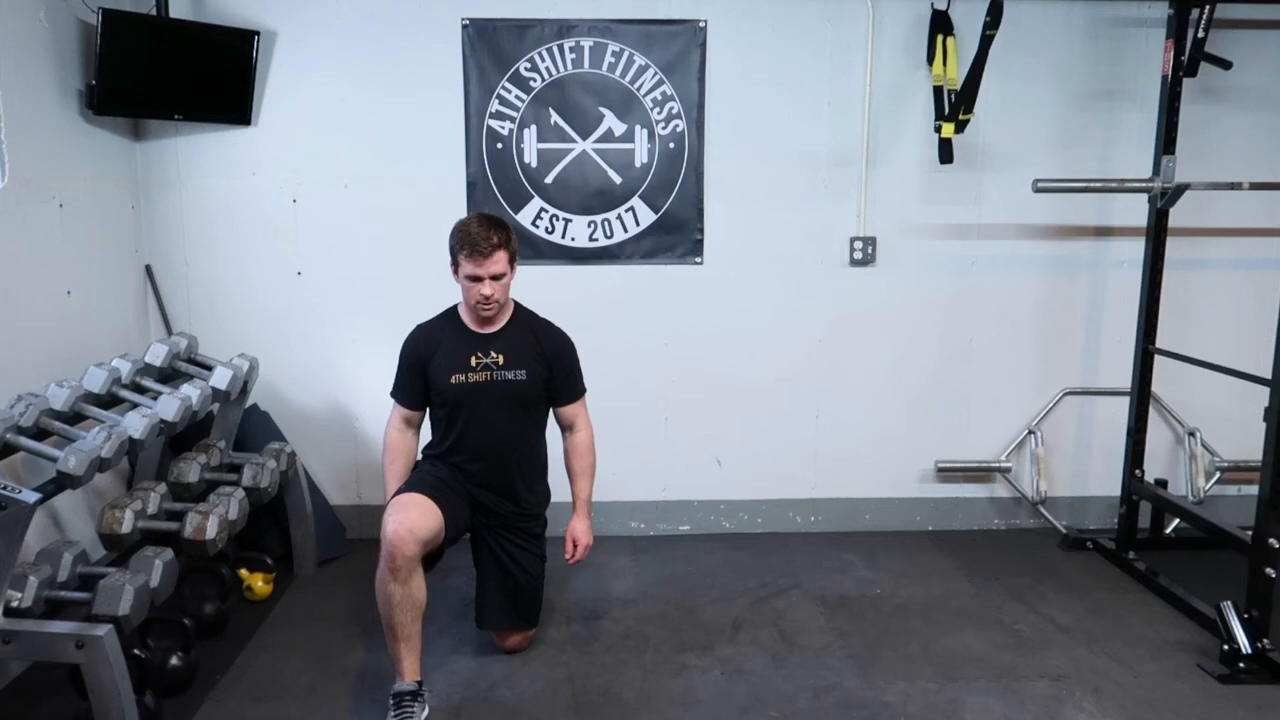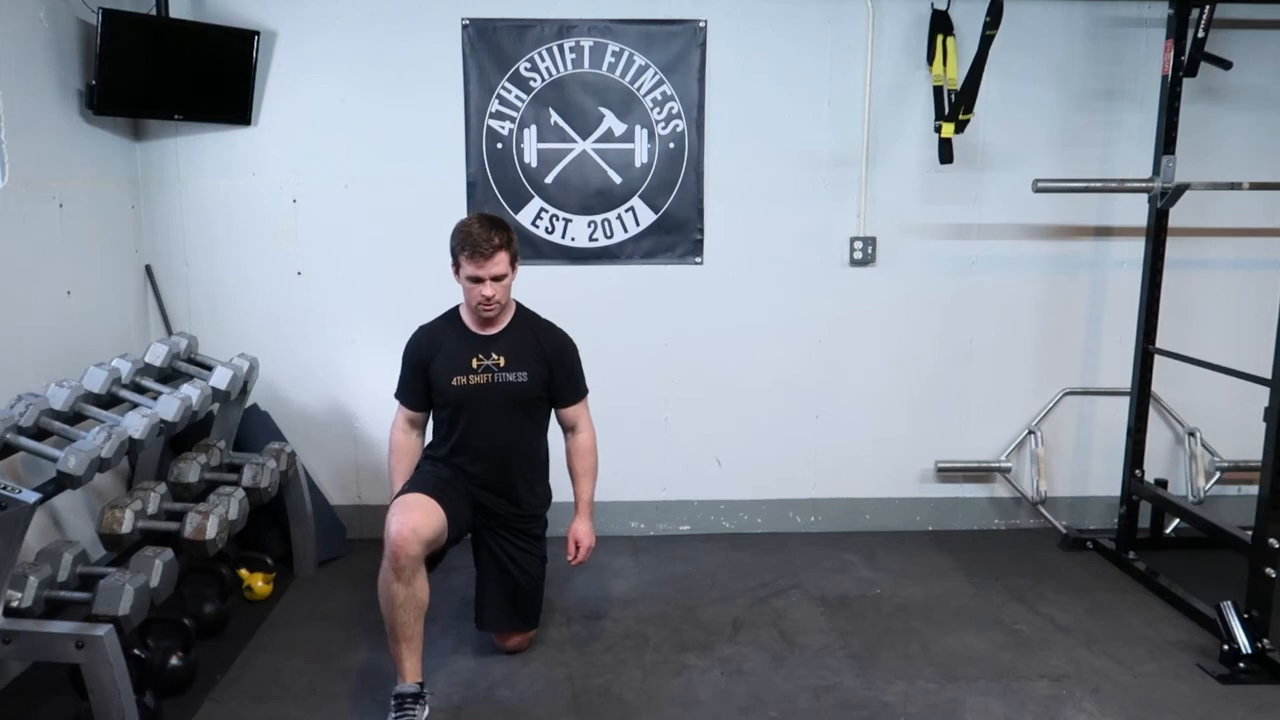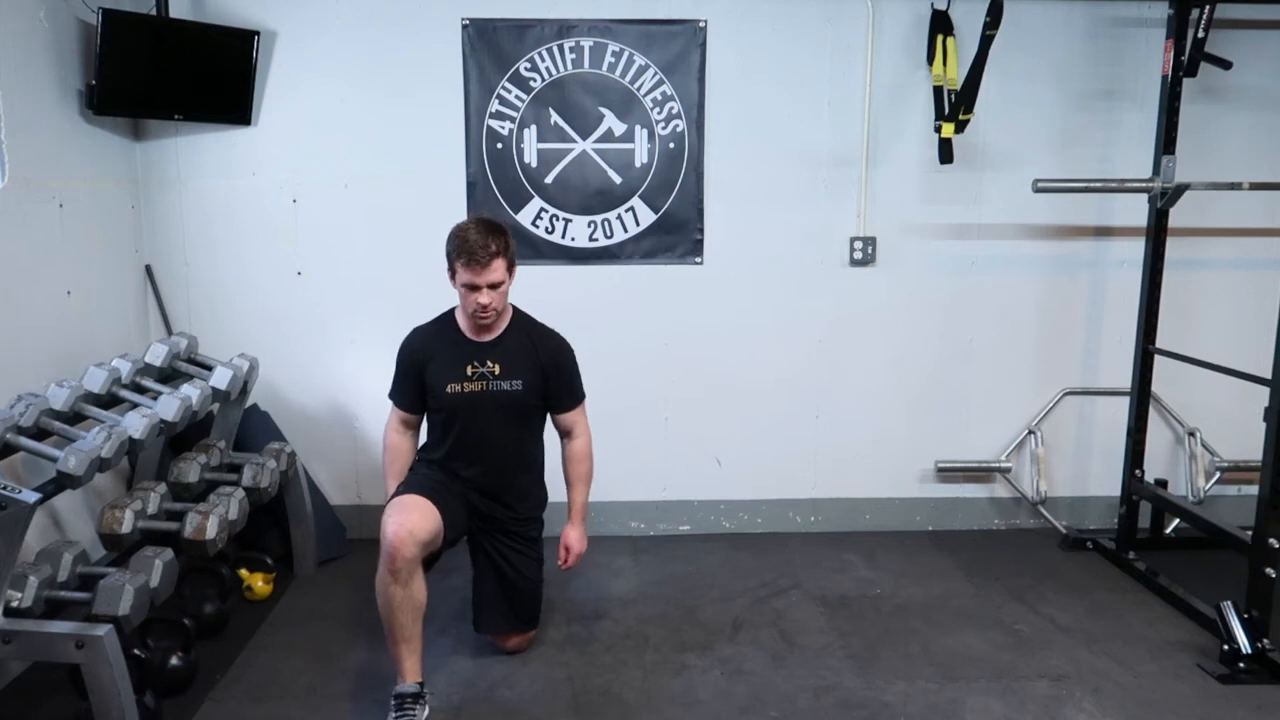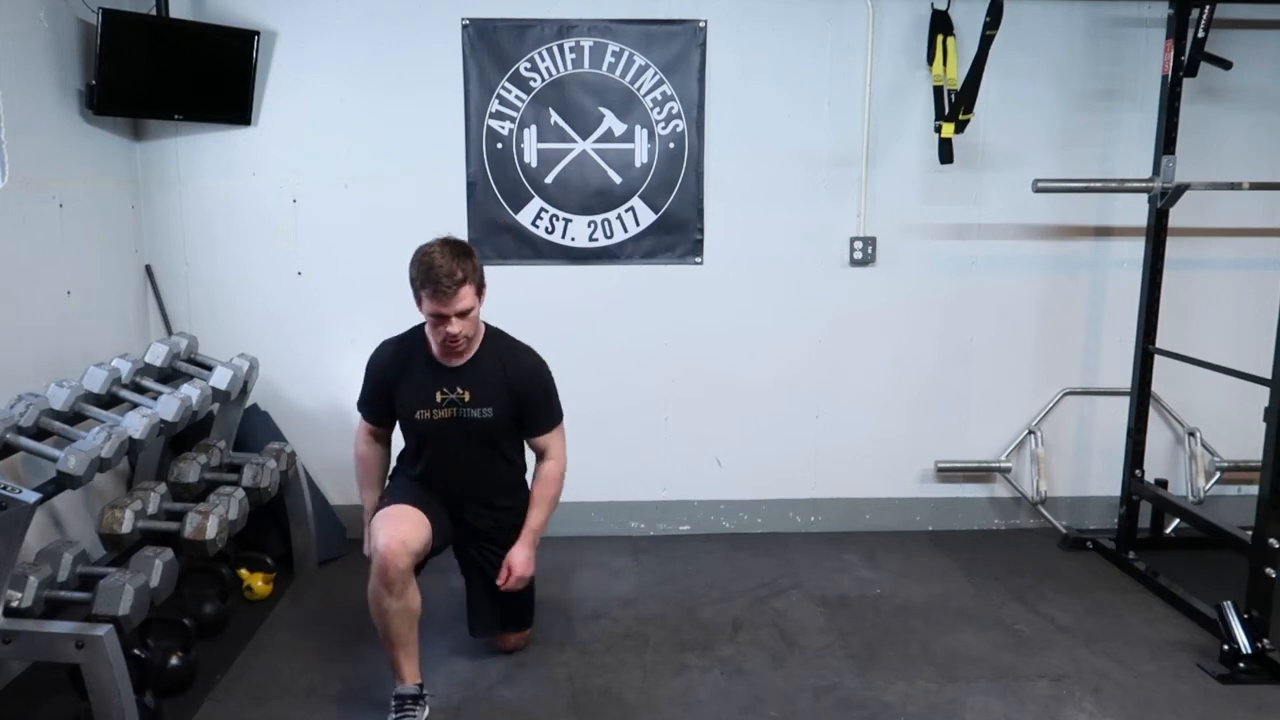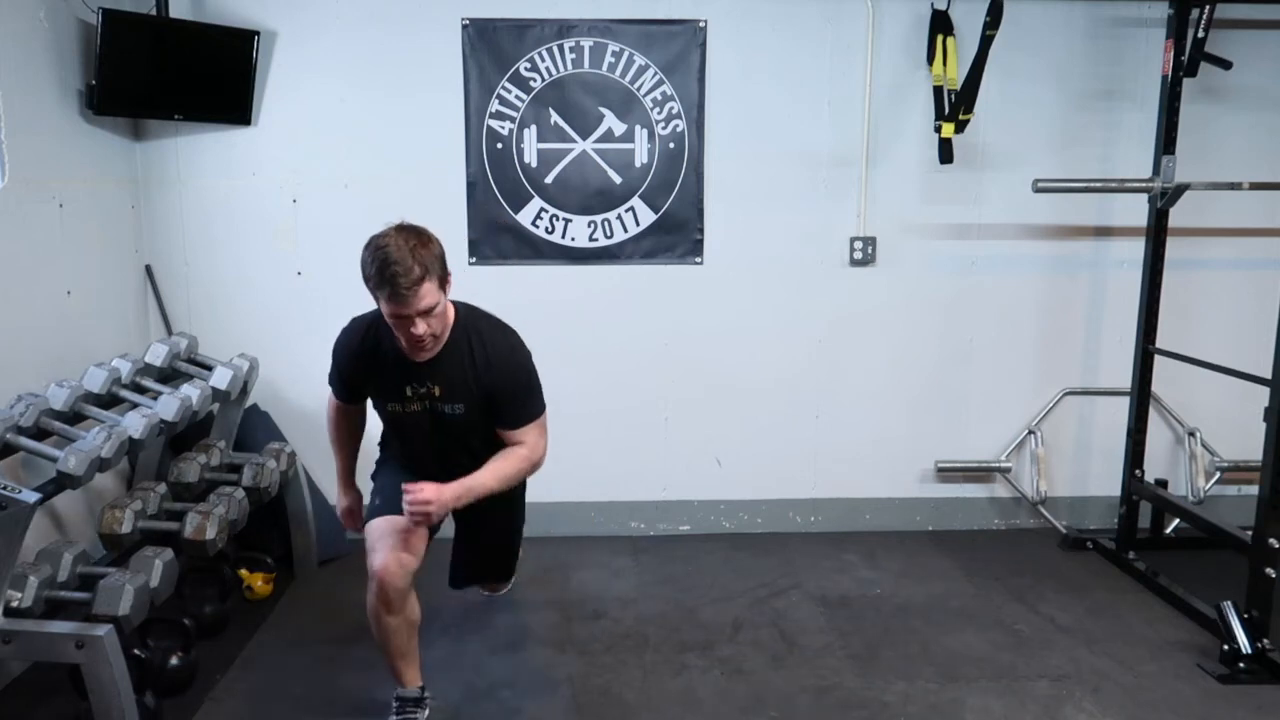
dt=0.3s
person 1, frame 1
left shoulder: (549, 342)
right shoulder: (426, 341)
left elbow: (576, 427)
right elbow: (403, 425)
left wrist: (581, 512)
right wrist: (393, 508)
left hip: (519, 499)
right hip: (446, 477)
left knee: (514, 638)
right knee: (397, 539)
left ankle: (490, 574)
person 1, frame 2
left shoulder: (551, 343)
right shoulder: (428, 342)
left elbow: (578, 428)
right elbow: (408, 427)
left wrist: (584, 514)
right wrist: (399, 505)
left hip: (519, 501)
right hip: (447, 478)
left knee: (514, 639)
right knee: (400, 539)
left ankle: (490, 571)
person 1, frame 3
left shoulder: (547, 348)
right shoulder: (422, 345)
left elbow: (575, 434)
right elbow: (402, 428)
left wrist: (576, 520)
right wrist: (394, 507)
left hip: (515, 503)
right hip: (441, 480)
left knee: (514, 640)
right knee: (398, 540)
left ankle: (487, 571)
person 1, frame 4
left shoulder: (522, 367)
right shoulder: (390, 361)
left elbow: (551, 456)
right elbow: (371, 438)
left wrist: (528, 542)
right wrist: (371, 518)
left hip: (498, 509)
right hip: (422, 491)
left knee: (510, 640)
right knee: (389, 551)
left ankle: (478, 570)
person 1, frame 5
left shoulder: (497, 346)
right shoulder: (358, 343)
left elbow: (529, 448)
right elbow: (344, 409)
left wrist: (455, 496)
right wrist: (346, 482)
left hip: (486, 473)
right hip: (409, 467)
left knee: (491, 583)
right knee: (386, 571)
left ankle: (483, 563)
